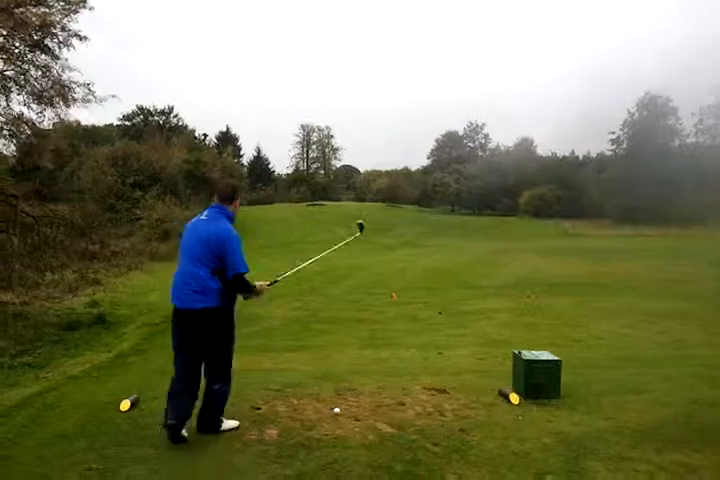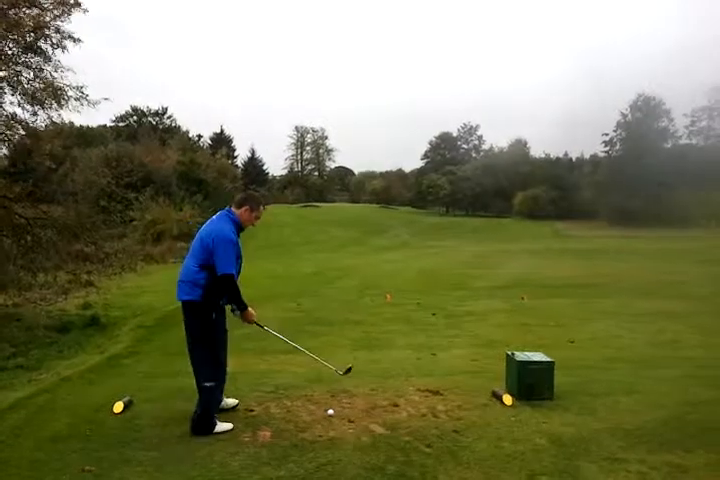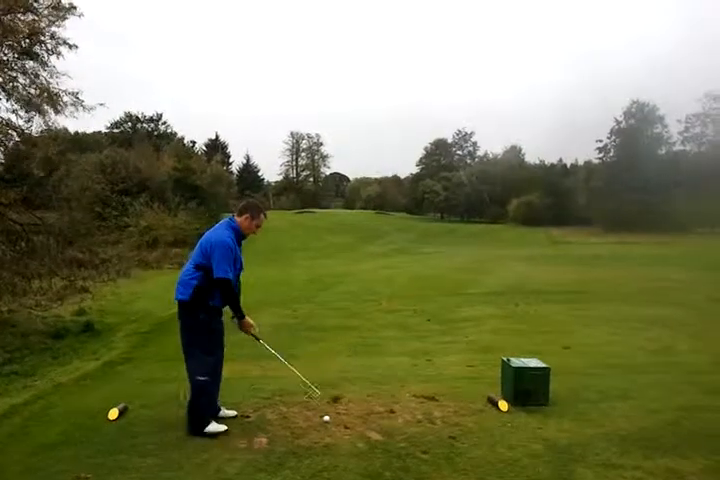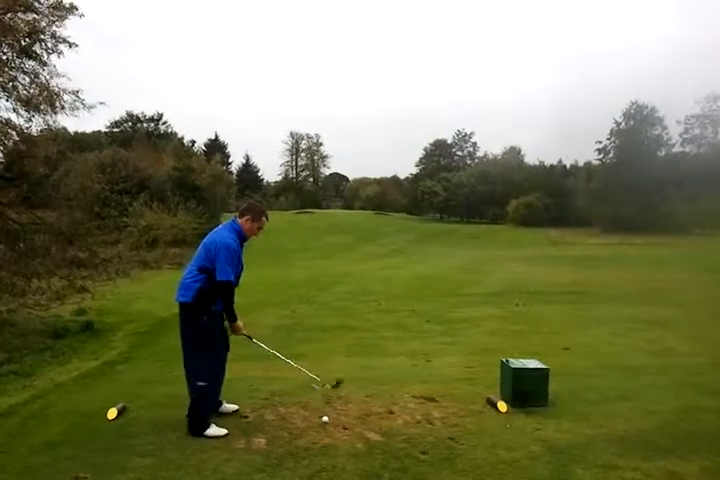
dt=0.5s
person 1, frame 1
left shoulder: (193, 224)
right shoulder: (226, 232)
right elbow: (236, 280)
left wrist: (242, 289)
right wrist: (254, 289)
left hip: (184, 304)
right hip: (212, 307)
left knee: (186, 364)
right knee: (217, 366)
left ankle: (175, 420)
right ankle: (210, 421)
person 1, frame 2
left shoulder: (219, 222)
right shoulder: (225, 234)
right elbow: (226, 279)
left wrist: (234, 303)
right wrist: (243, 308)
left hip: (198, 296)
right hip: (203, 300)
left knee: (209, 354)
right knee: (211, 358)
left ankle: (212, 400)
right ankle: (204, 421)
person 1, frame 3
left shoulder: (229, 234)
right shoulder: (224, 240)
left elbow: (230, 280)
right elbow: (224, 283)
left wrist: (238, 313)
right wrist: (241, 316)
left hip: (206, 302)
right hip: (196, 303)
left knee: (212, 356)
right knee: (205, 359)
left ankle: (210, 407)
right ankle: (199, 420)
person 1, frame 4
left shoulder: (230, 235)
right shoulder: (227, 241)
left elbow: (225, 283)
right elbow: (223, 285)
left wrist: (229, 316)
right wrist: (233, 319)
left hip: (206, 303)
right hip: (197, 304)
left knee: (218, 351)
right knee: (203, 360)
left ankle: (212, 402)
right ankle: (198, 422)
